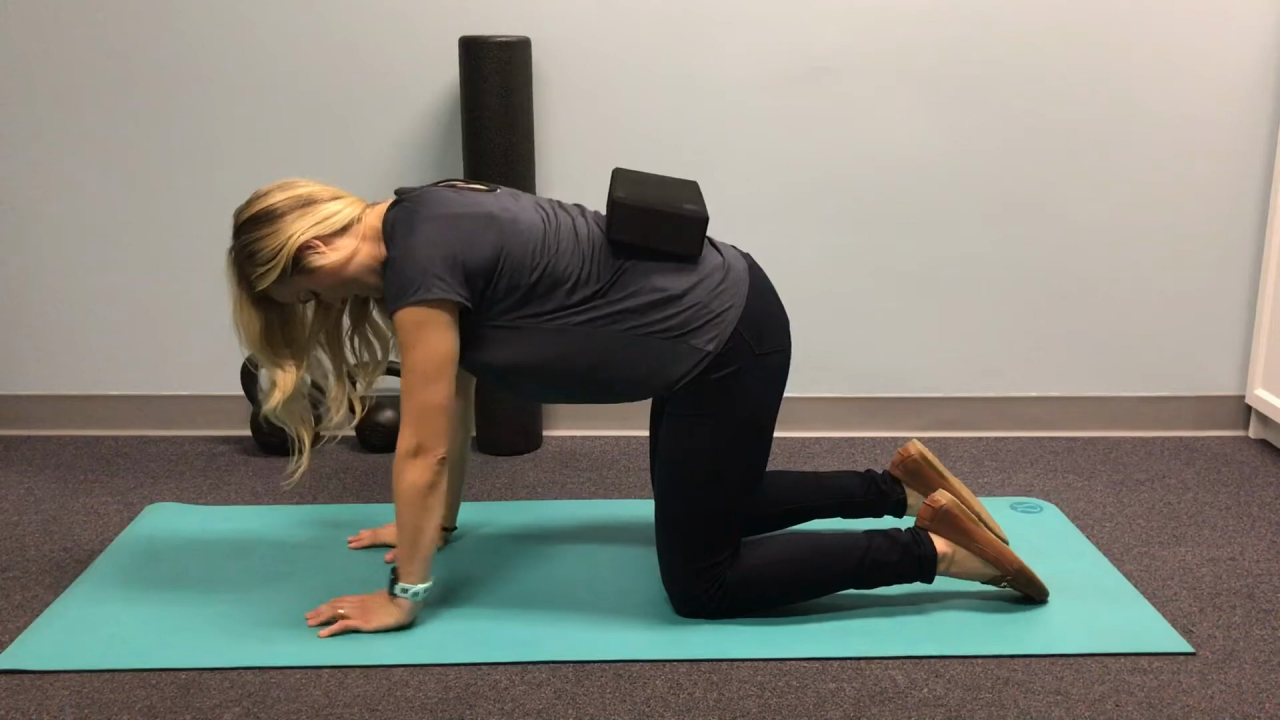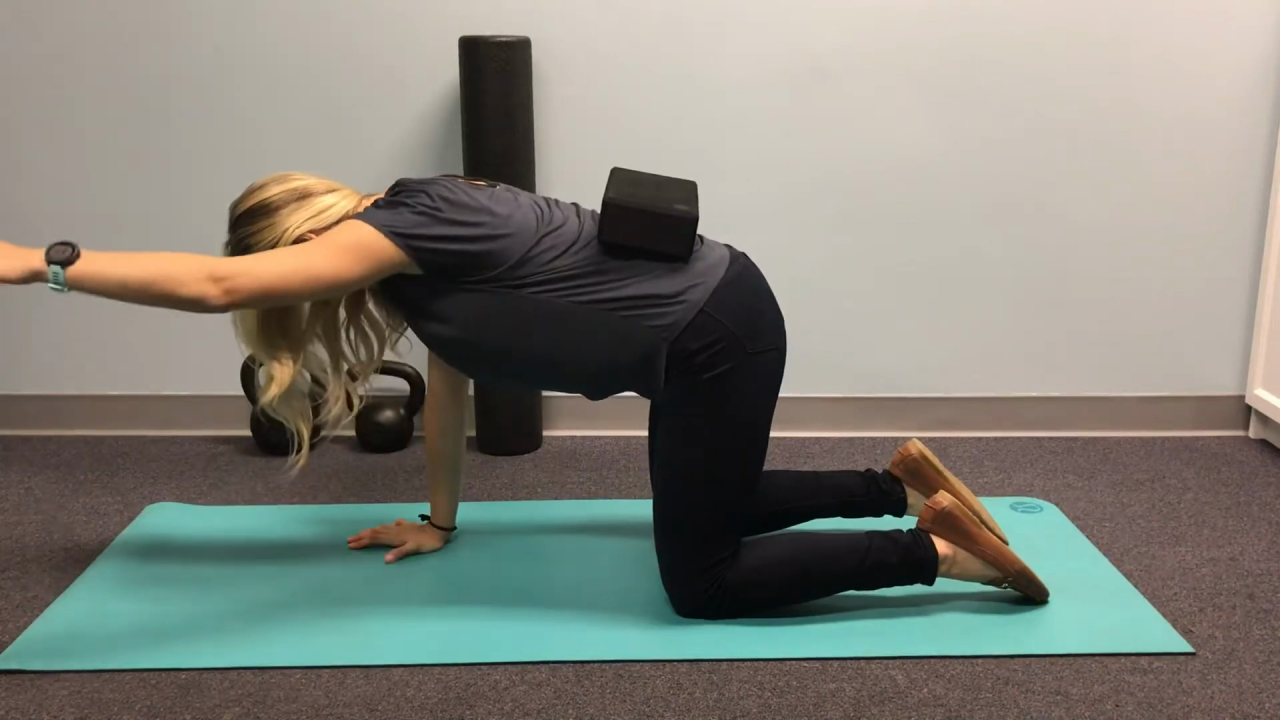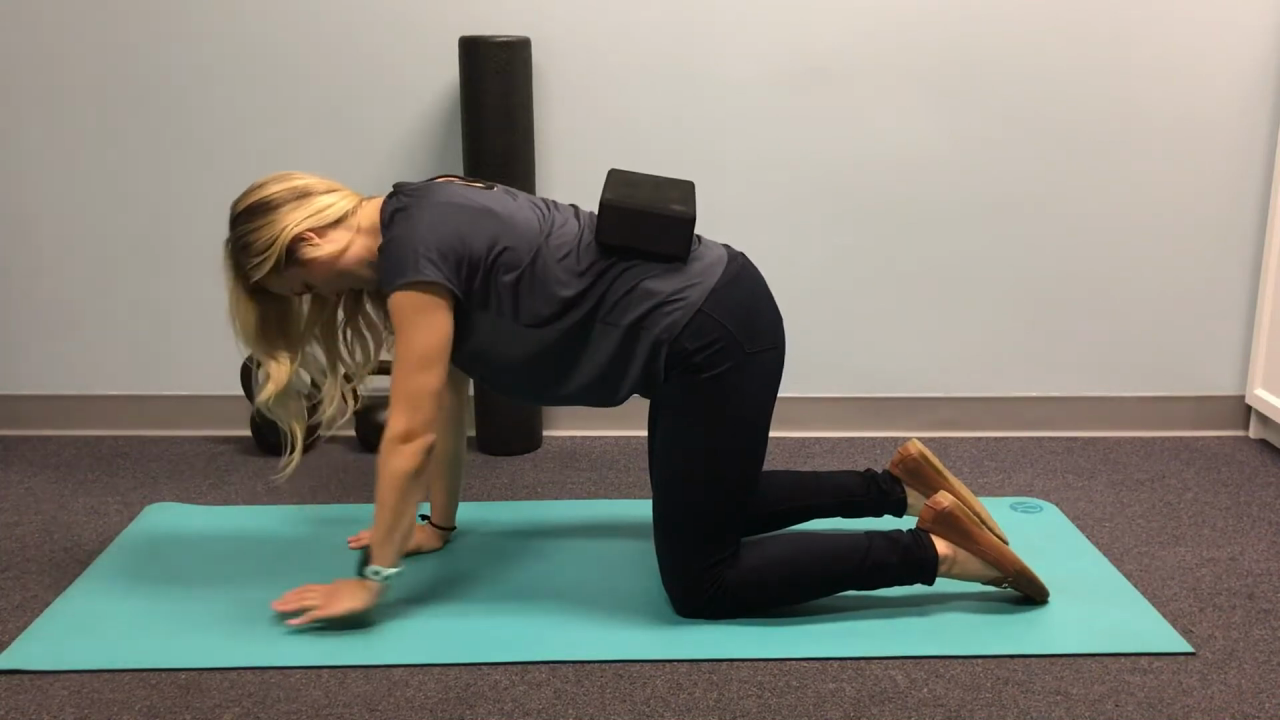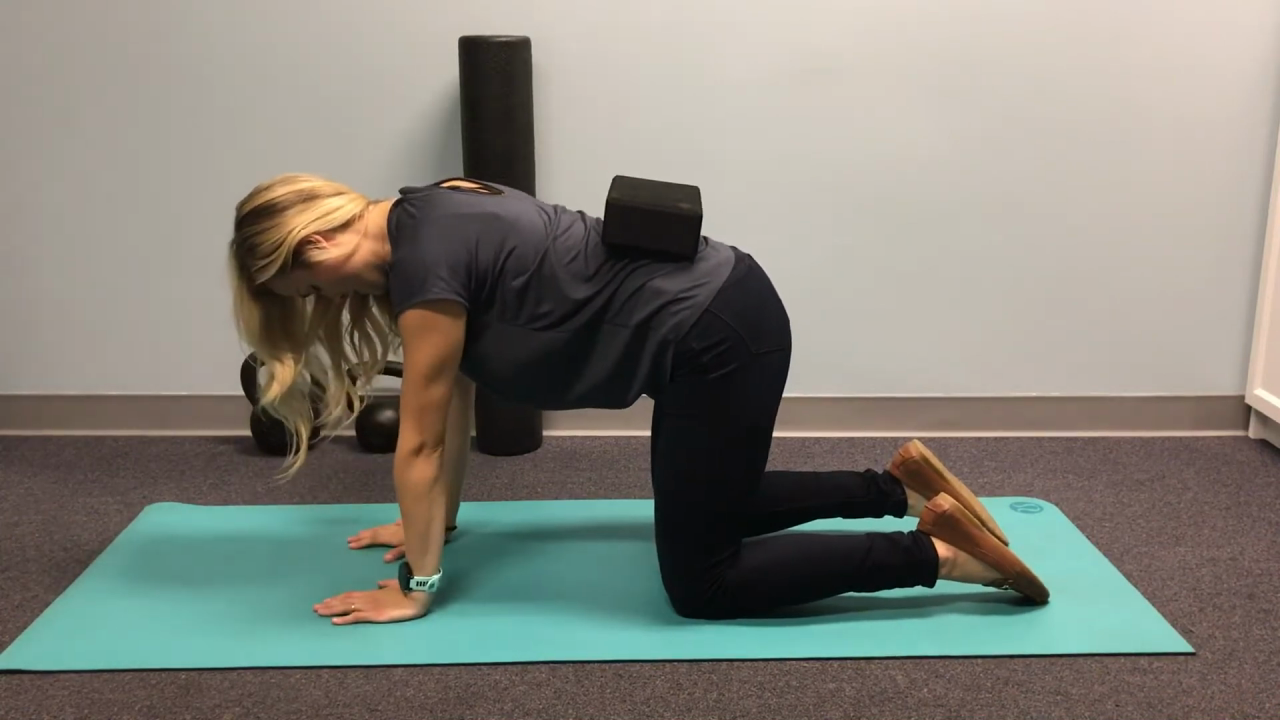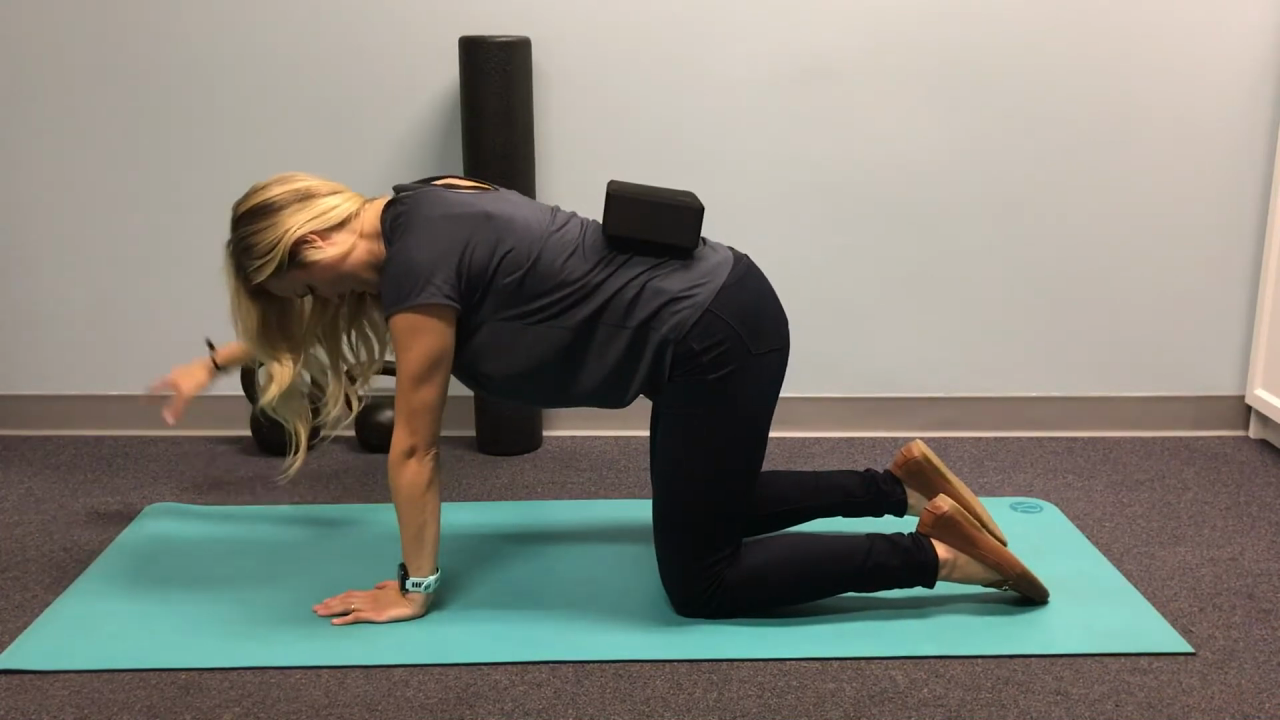
dt=1s
person 1, frame 1
left shoulder: (419, 265)
right shoulder: (419, 222)
left elbow: (424, 448)
right elbow: (453, 400)
left wrist: (404, 593)
right wrist: (434, 523)
left hip: (723, 343)
right hip: (722, 313)
left knee: (701, 579)
right knee: (709, 504)
left ankle: (935, 549)
right ankle: (899, 484)
person 1, frame 2
left shoulder: (401, 231)
right shoulder: (420, 232)
left elbow: (215, 283)
right elbow: (448, 382)
right wrist: (438, 521)
left hip: (714, 337)
right hip: (712, 319)
left knee: (701, 579)
right knee: (710, 507)
left ankle: (938, 550)
right ankle: (900, 484)
person 1, frame 3
left shoulder: (412, 253)
right shoulder: (418, 219)
left elbow: (409, 432)
right elbow: (447, 390)
left wrist: (371, 575)
right wrist: (437, 522)
left hip: (711, 336)
right hip: (716, 310)
left knee: (701, 581)
right knee: (715, 504)
left ankle: (938, 549)
right ankle: (897, 484)
person 1, frame 4
left shoulder: (423, 260)
right shoulder: (424, 218)
left elbow: (420, 440)
right elbow: (453, 403)
left wrist: (416, 584)
right wrist: (437, 521)
left hip: (717, 337)
right hip: (721, 308)
left knee: (701, 580)
right knee: (714, 505)
left ankle: (938, 551)
right ankle: (898, 486)
person 1, frame 5
left shoulder: (416, 262)
right shoulder: (416, 213)
left elbow: (413, 446)
right elbow: (335, 324)
left wrist: (413, 586)
right wrist: (217, 359)
left hip: (714, 339)
right hip: (723, 307)
left knee: (700, 580)
right knee: (713, 505)
left ankle: (937, 551)
right ankle: (899, 484)
